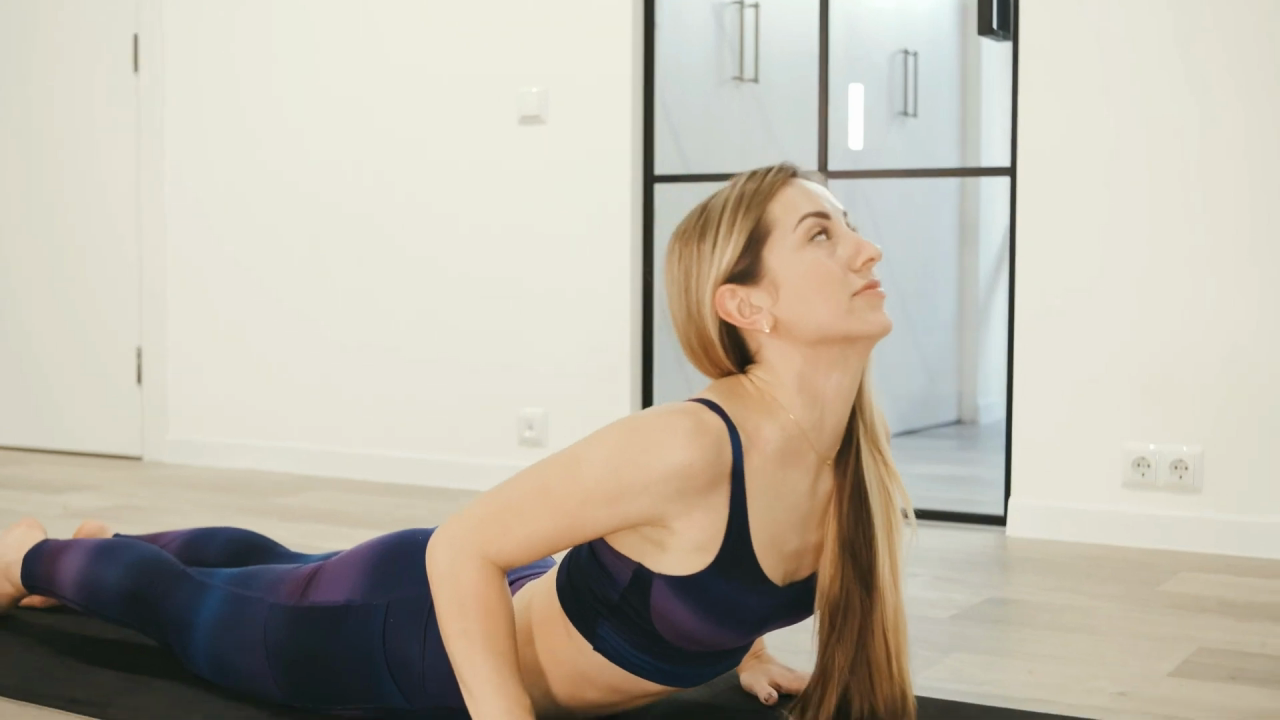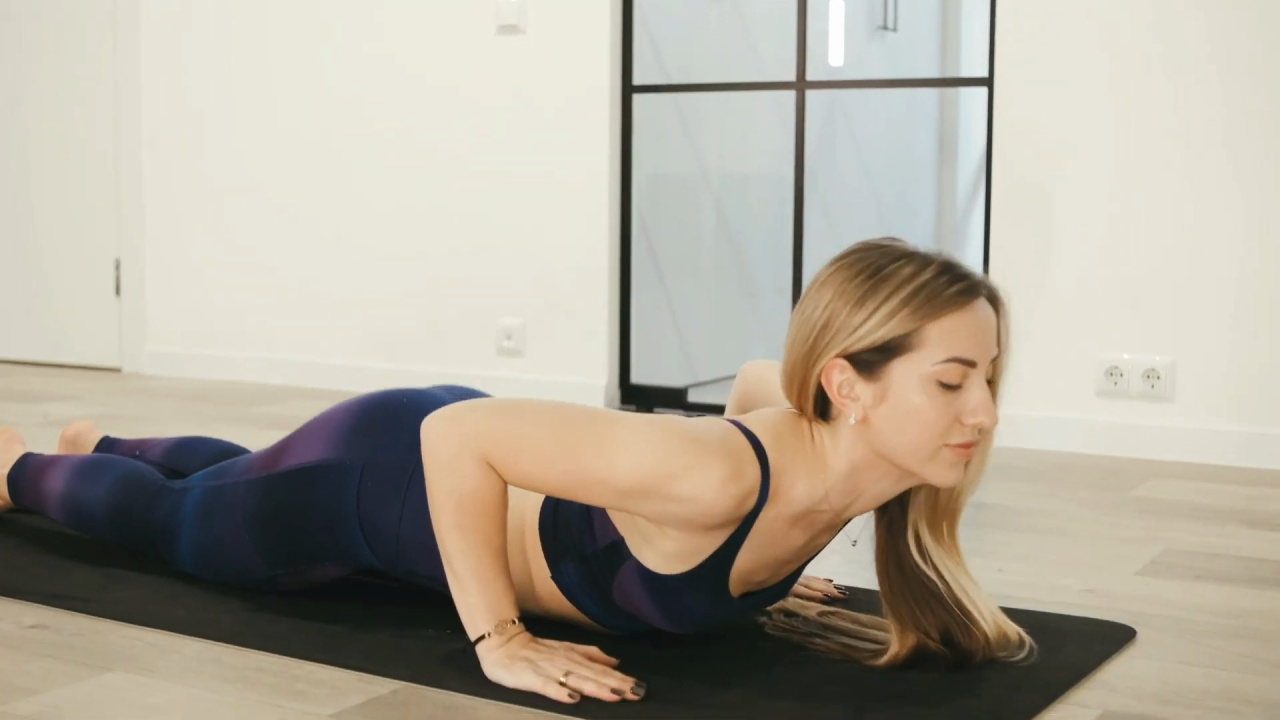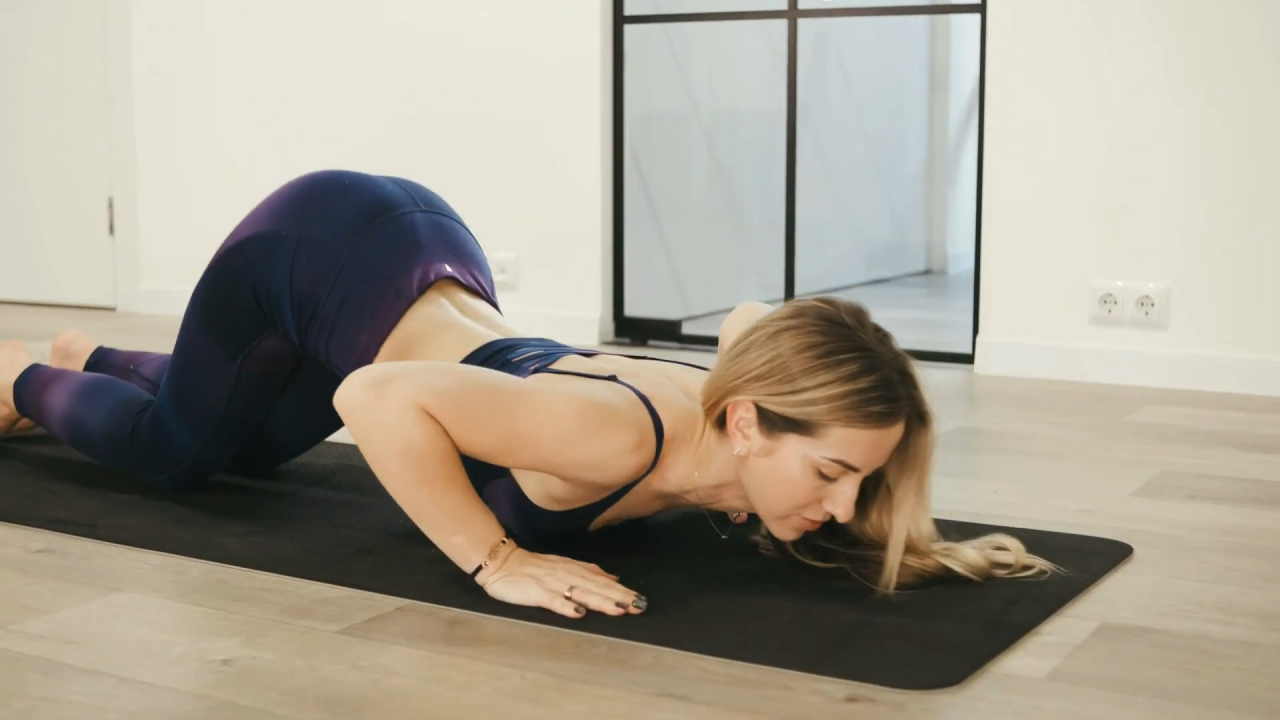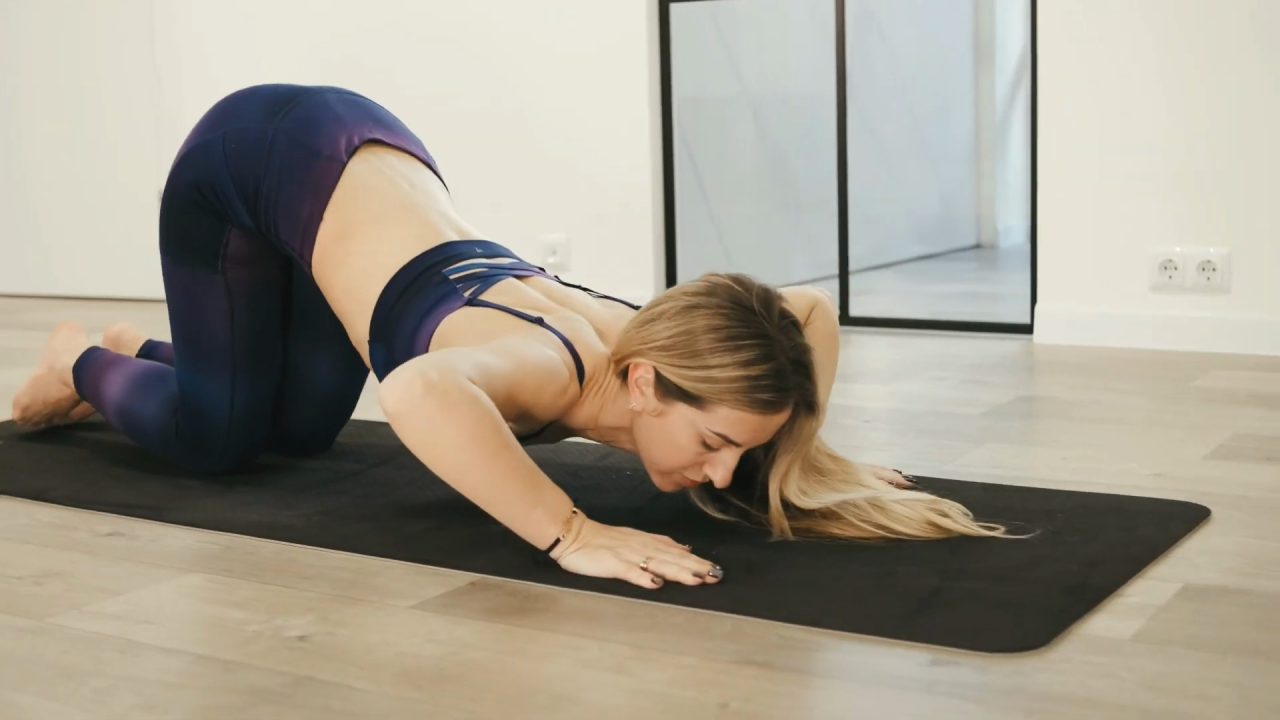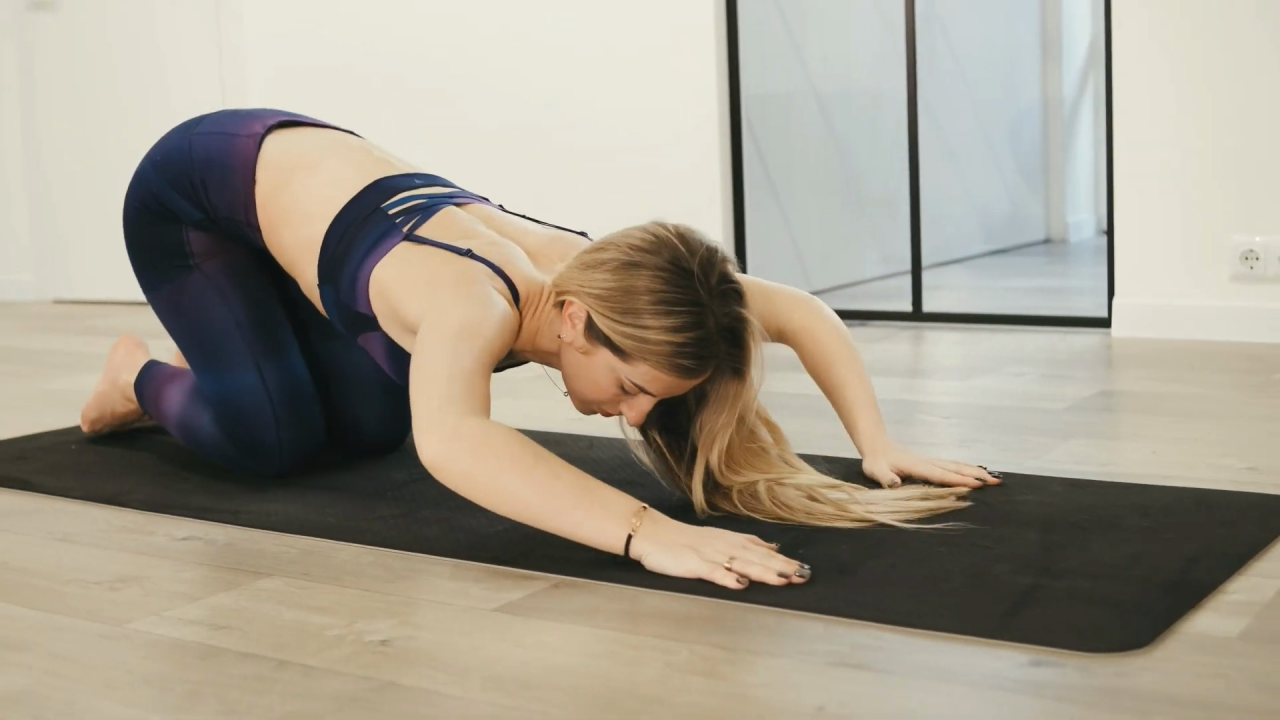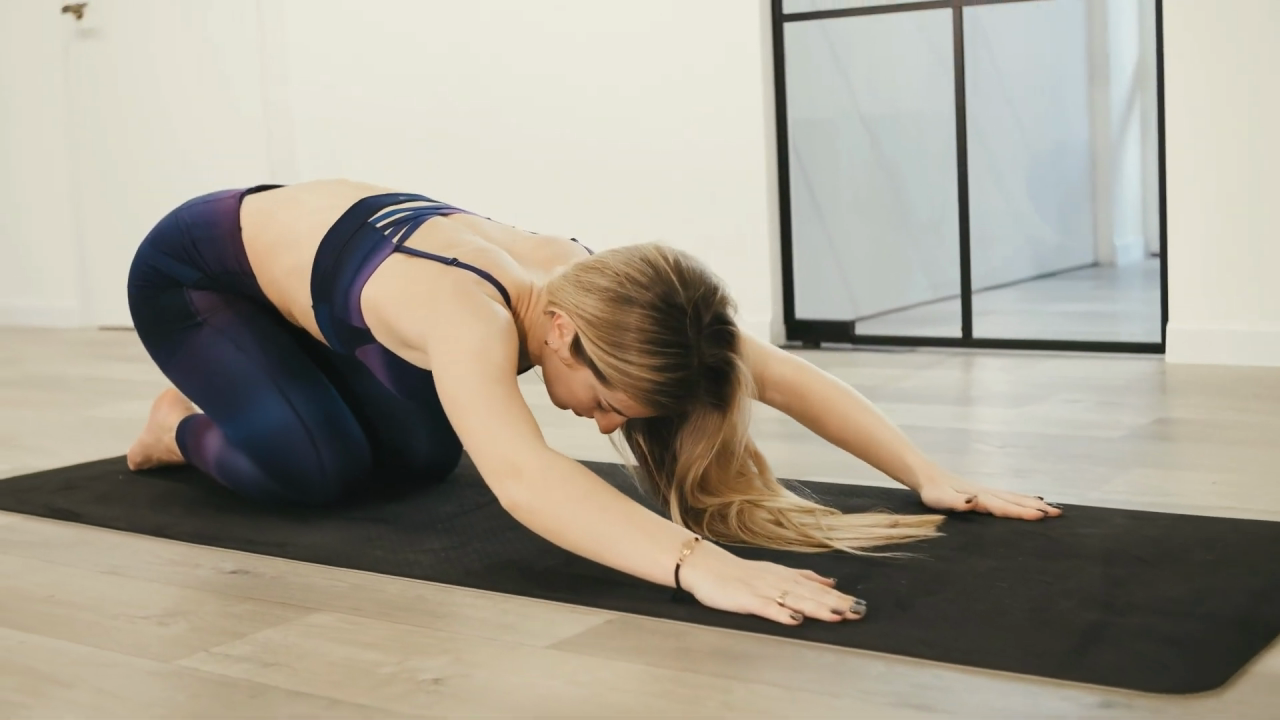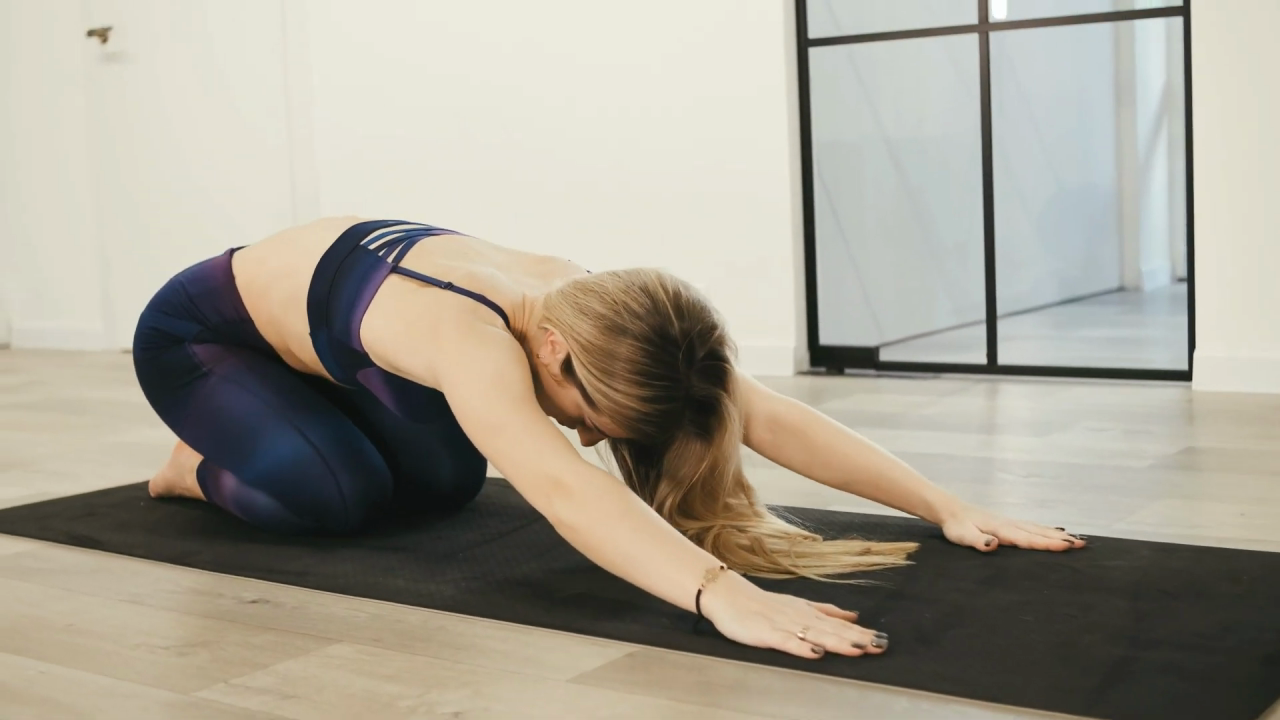
dt=0.7s
person 1, frame 1
left shoulder: (845, 443)
right shoulder: (687, 448)
right elbow: (461, 551)
left hip: (515, 599)
right hip: (407, 637)
left knee: (281, 566)
right knee: (185, 606)
left ankle: (110, 541)
person 1, frame 2
left shoulder: (861, 452)
right shoulder: (714, 477)
left elbow: (758, 377)
right elbow: (460, 438)
left wrist: (759, 574)
right wrist: (501, 640)
left hip: (482, 487)
right hip: (388, 475)
left knee: (240, 480)
right knee: (173, 524)
left ankle: (100, 442)
person 1, frame 3
left shoulder: (735, 402)
right shoulder: (622, 441)
left elbow: (749, 316)
right elbow: (376, 399)
left wrist: (785, 490)
right wrist: (498, 563)
left hip: (408, 248)
right hip: (309, 250)
left knee: (253, 447)
right knee: (171, 453)
left ankle: (96, 360)
person 1, frame 4
left shoulder: (654, 347)
right shoulder: (545, 371)
left elbow: (811, 303)
right elbow: (419, 394)
left wrist: (804, 460)
right wrist: (569, 534)
left hip: (355, 151)
right hip: (252, 156)
left knee: (298, 429)
right knee: (215, 435)
left ankle: (143, 349)
right ankle: (84, 363)
person 1, frame 5
left shoulder: (600, 279)
right shoulder: (477, 305)
left elbow: (802, 312)
right elbow: (452, 442)
left wrist: (877, 446)
right wrist: (645, 532)
left hip: (300, 174)
right hip: (194, 189)
left knee: (370, 427)
right knee: (272, 435)
left ankle: (213, 363)
right ankle: (144, 380)
person 1, frame 6
left shoulder: (592, 289)
right shoulder: (471, 312)
left elbow: (786, 374)
right elbow: (522, 476)
left wrist: (930, 477)
right wrist: (701, 565)
left hip: (300, 254)
right hip: (193, 268)
left knee: (419, 457)
right knee: (316, 466)
left ankle: (245, 405)
right ankle: (185, 428)
person 1, frame 7
left shoulder: (593, 308)
right shoulder: (467, 337)
left elbow: (769, 417)
right elbow: (559, 489)
left wrist: (946, 507)
right wrist: (722, 594)
left hip: (307, 332)
right hip: (198, 329)
left knee: (444, 481)
right knee: (337, 492)
left ankle: (279, 433)
right ankle: (205, 466)
